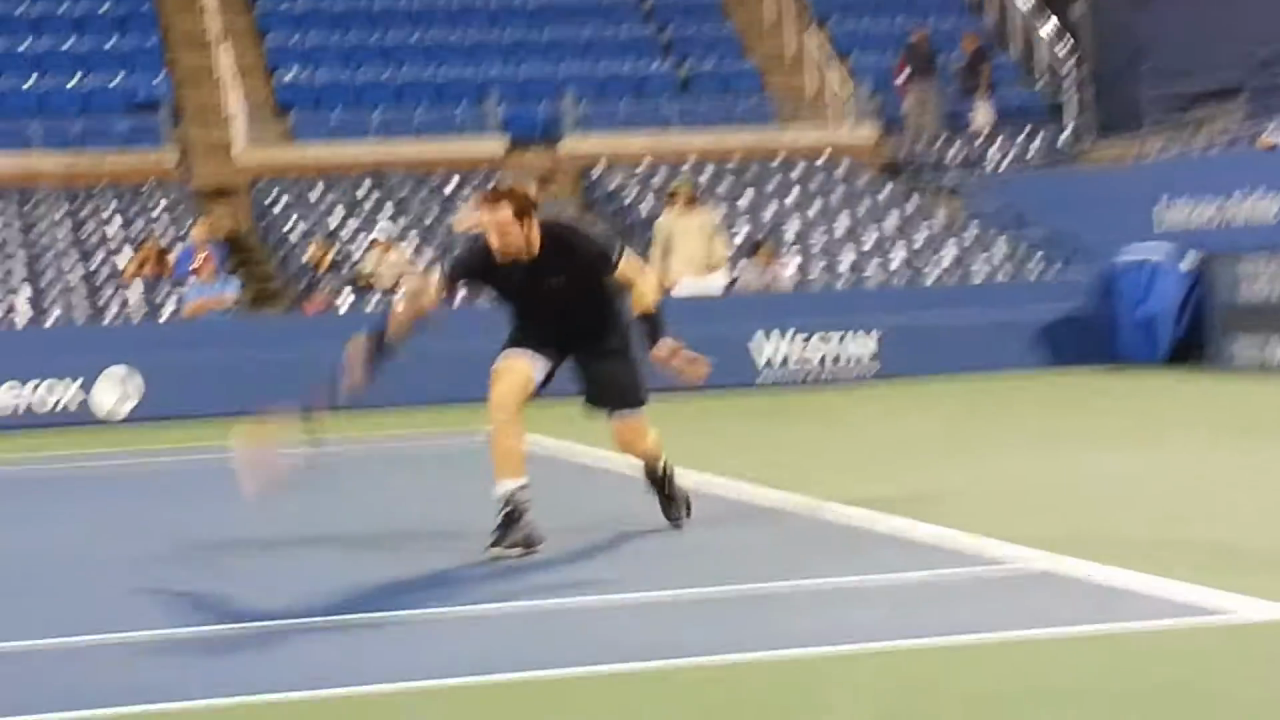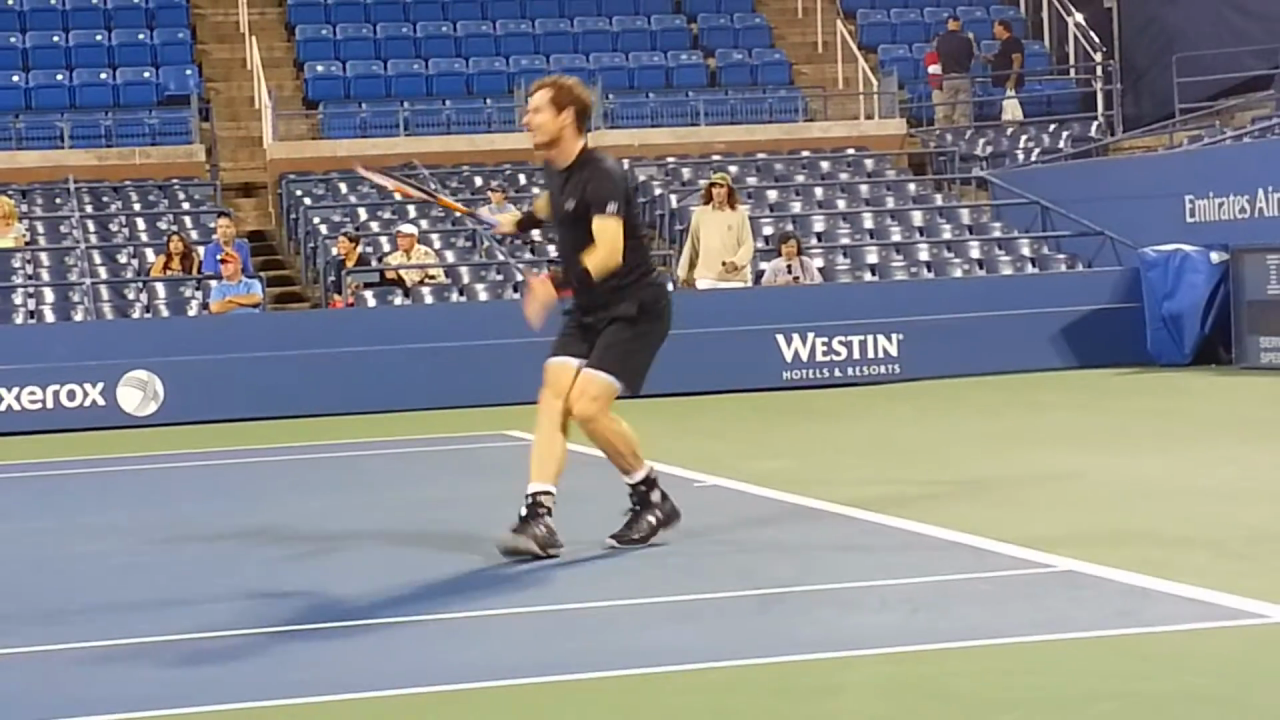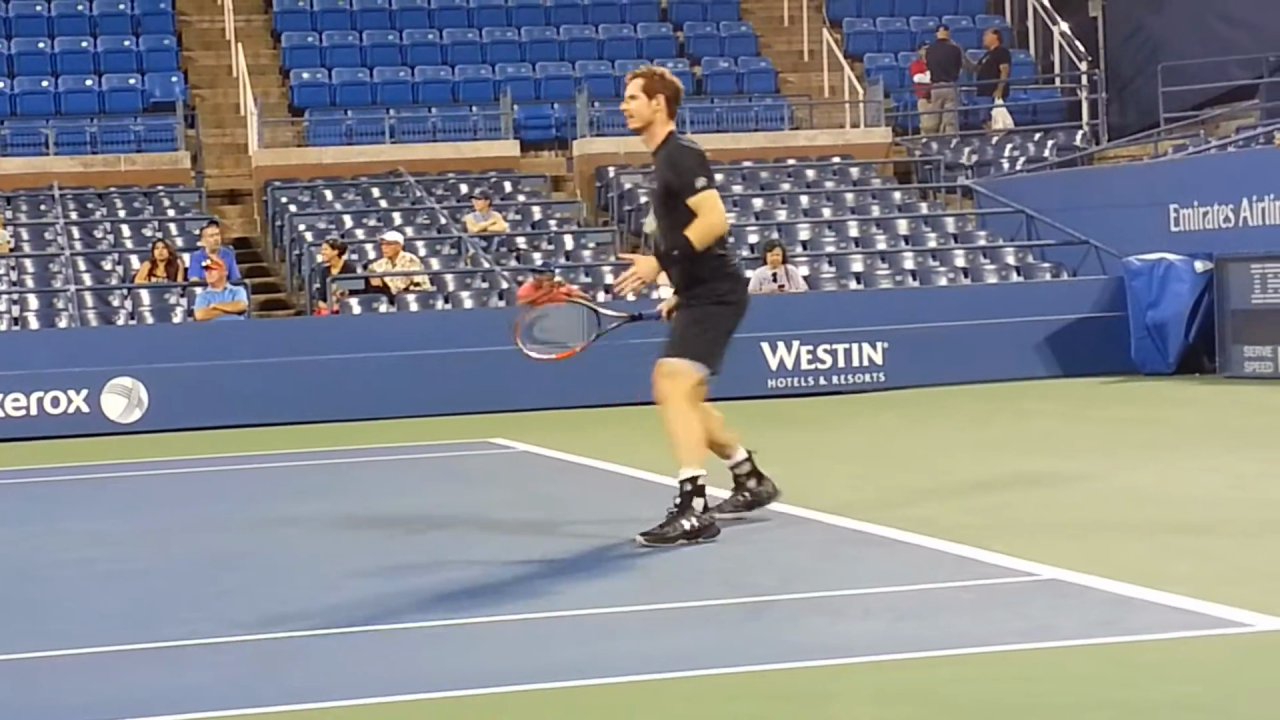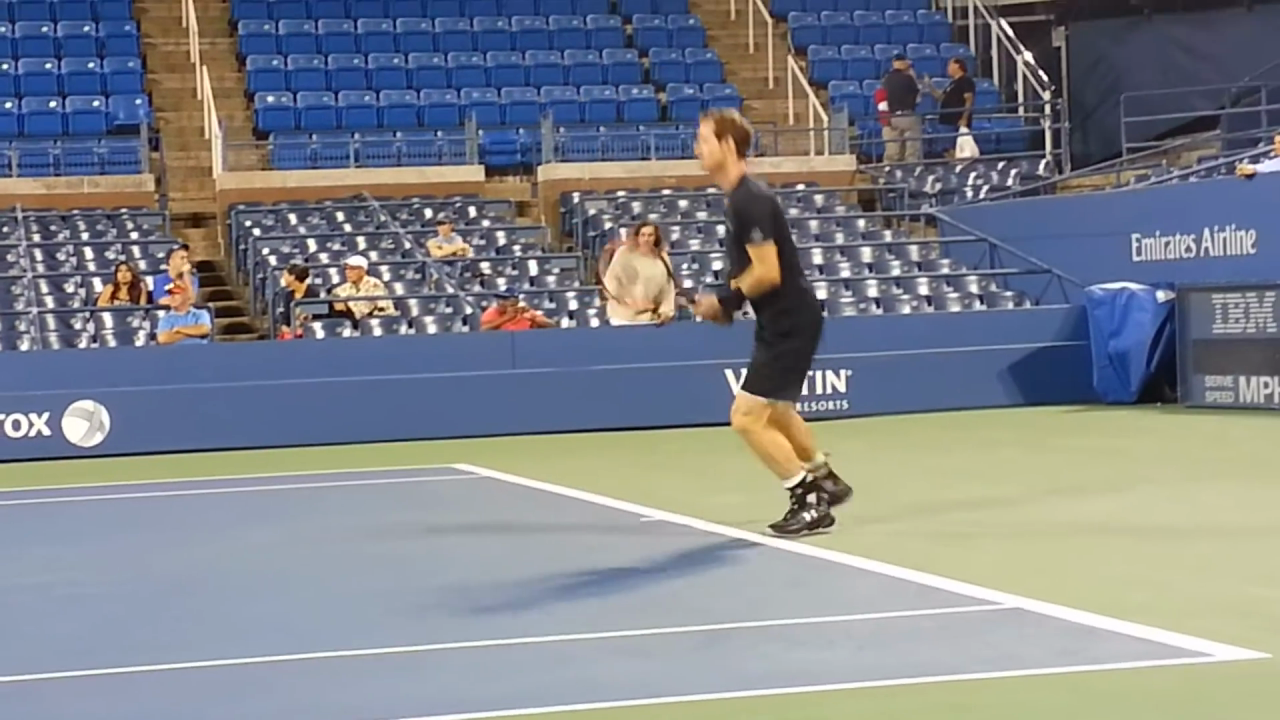
dt=0.5s
person 1, frame 1
left shoulder: (572, 243)
right shoulder: (479, 255)
left elbow: (638, 276)
right elbow: (424, 296)
left wrist: (658, 339)
right wrist: (377, 343)
left hip: (598, 328)
right hip: (538, 331)
left knee: (633, 438)
right knee: (504, 395)
left ankle: (662, 477)
right ankle: (515, 519)
person 1, frame 2
left shoulder: (601, 174)
right shoulder: (555, 169)
left elbow: (610, 250)
left wrist: (557, 285)
right wrist: (522, 221)
left hip: (636, 307)
right hip: (591, 308)
left knee: (587, 406)
right knee: (552, 402)
left ankle: (652, 500)
right ankle: (538, 517)
person 1, frame 3
left shoulder: (684, 156)
right shoulder: (664, 159)
left elbow: (715, 222)
left wrist: (659, 261)
left hip: (714, 294)
right hip: (697, 293)
left knee: (673, 388)
right knee: (681, 396)
left ankle: (692, 509)
right ankle: (750, 477)
person 1, frame 4
left shoulder: (751, 200)
right shoulder: (739, 197)
left elbow: (769, 274)
left wrist: (725, 301)
right wrist: (728, 299)
left hip: (791, 322)
right hip: (781, 321)
left knee: (747, 417)
right knee: (774, 411)
left ankle: (811, 499)
right ankle: (823, 480)
